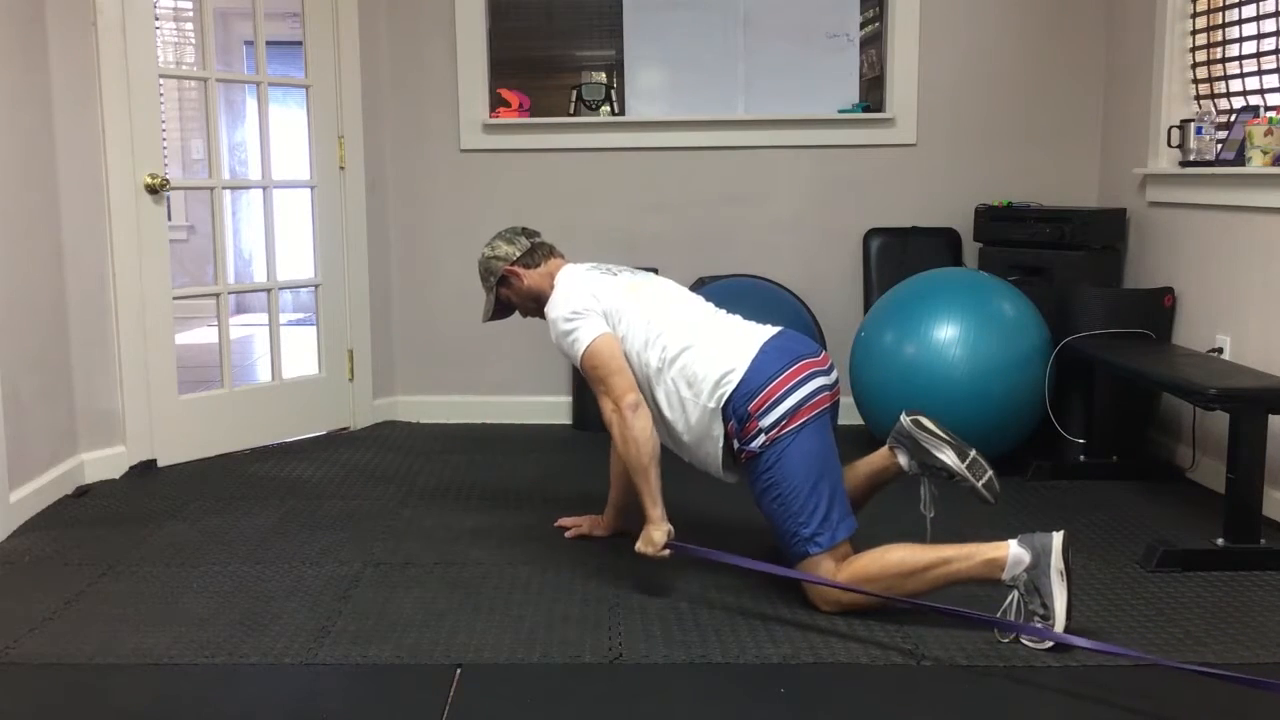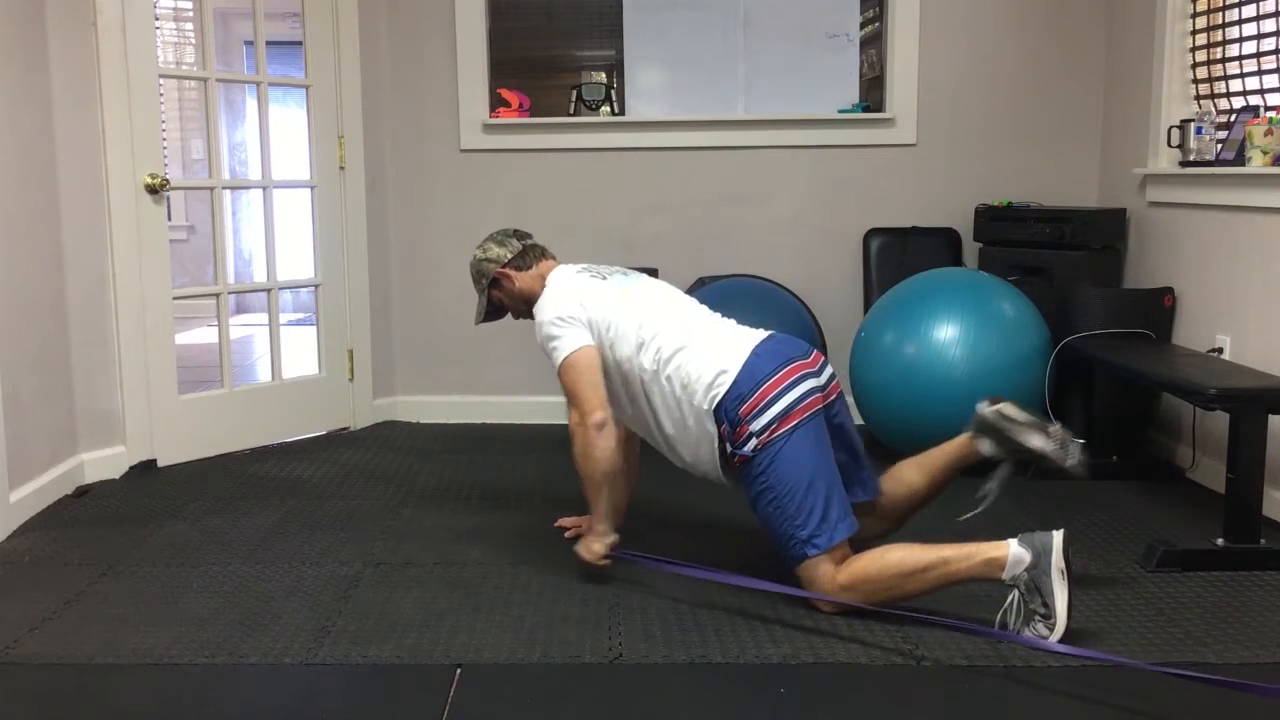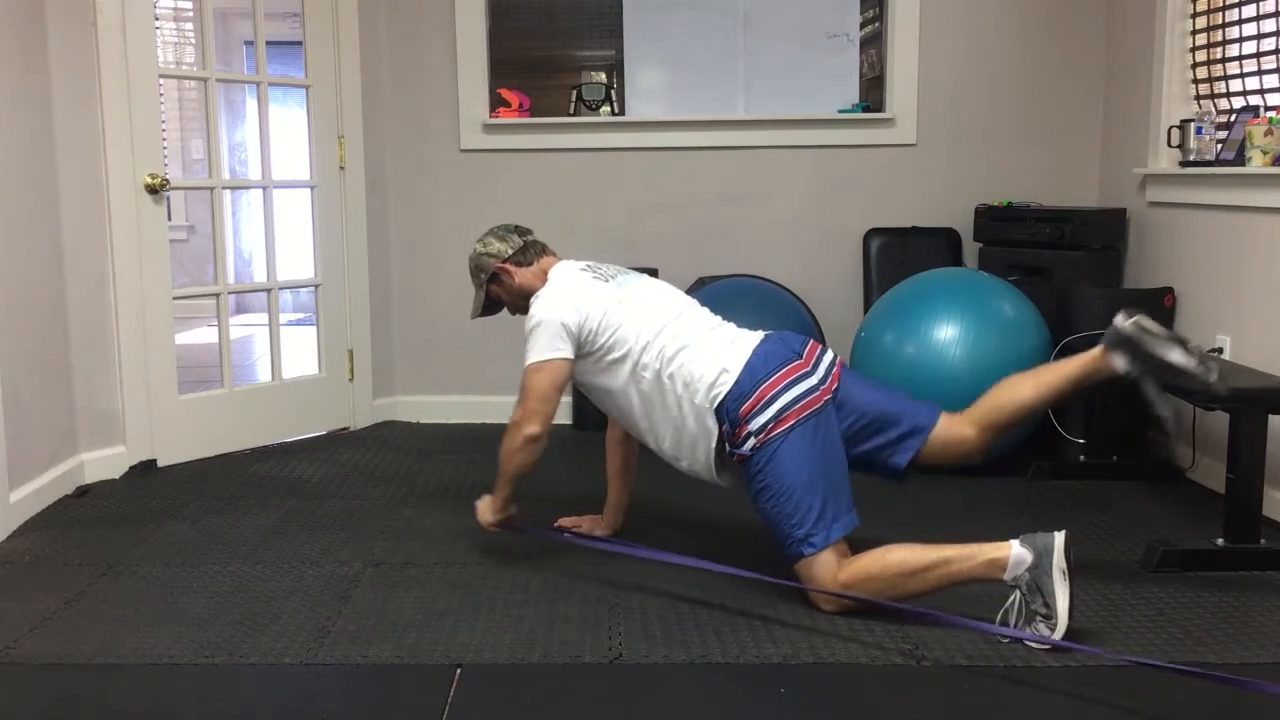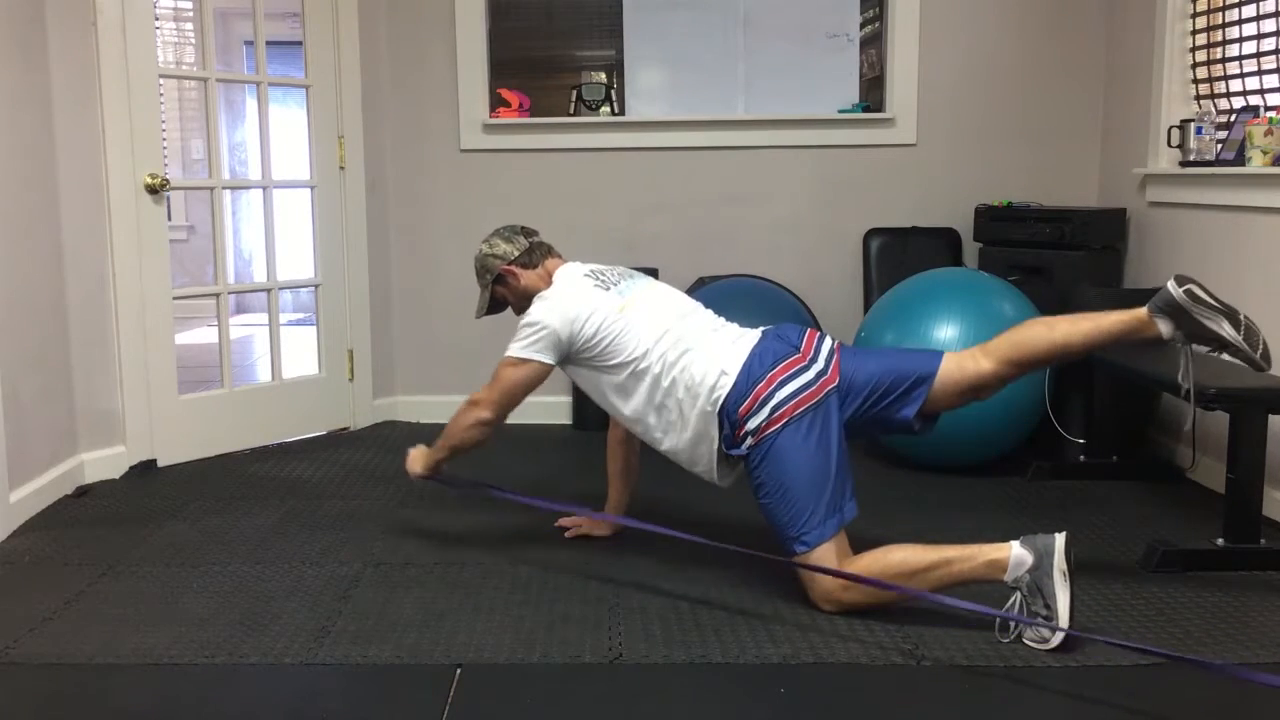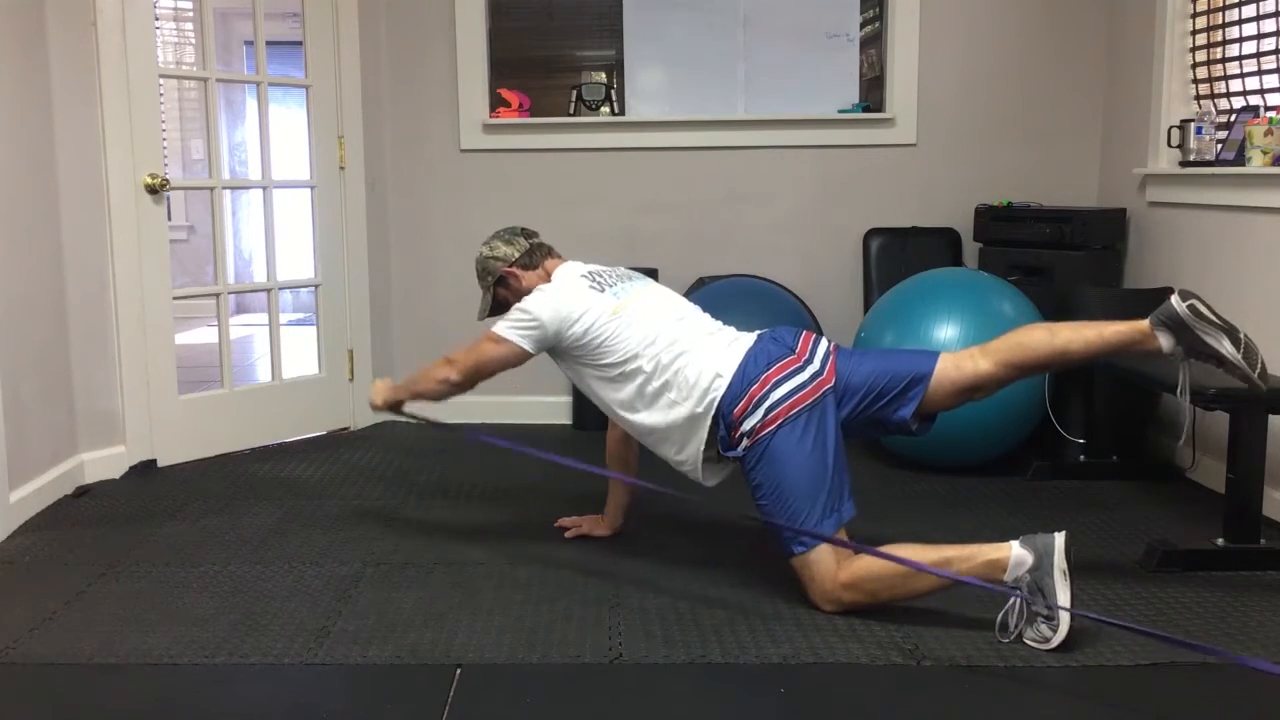
dt=0.3s
person 1, frame 1
left shoulder: (568, 306)
right shoulder: (603, 282)
left elbow: (627, 410)
right elbow: (631, 411)
left wrist: (654, 518)
right wrist: (609, 519)
left hip: (767, 403)
right hip: (795, 362)
left knee: (830, 583)
right knee: (791, 525)
left ankle: (1016, 557)
right ankle: (898, 453)
person 1, frame 2
left shoulder: (556, 307)
right shoulder: (594, 281)
left elbow: (594, 424)
right elbow: (623, 410)
left wrist: (604, 528)
right wrist: (601, 514)
left hip: (759, 409)
right hip: (793, 367)
left knee: (833, 582)
right knee: (878, 515)
left ankle: (1017, 555)
right ankle: (980, 436)
person 1, frame 3
left shoulder: (552, 308)
right shoulder: (602, 281)
left elbow: (529, 431)
right elbow: (627, 412)
left wrist: (498, 501)
right wrist: (610, 518)
left hip: (765, 412)
right hip: (795, 367)
left knee: (834, 581)
right knee: (966, 434)
left ankle: (1010, 559)
right ankle: (1111, 356)
person 1, frame 4
left shoulder: (553, 312)
right shoulder: (607, 280)
left elbow: (486, 410)
right elbow: (628, 410)
left wrist: (431, 456)
right wrist: (610, 515)
left hip: (770, 411)
right hip: (799, 358)
left knee: (836, 584)
right knee: (988, 364)
left ankle: (1014, 560)
right ankle: (1161, 315)
person 1, frame 5
left shoulder: (548, 306)
right shoulder: (607, 279)
left elbow: (453, 374)
right elbow: (626, 408)
left wrist: (392, 393)
right wrist: (609, 516)
left hip: (762, 409)
right hip: (794, 358)
left knee: (836, 583)
right knee: (983, 367)
left ankle: (1013, 558)
right ankle: (1160, 329)
